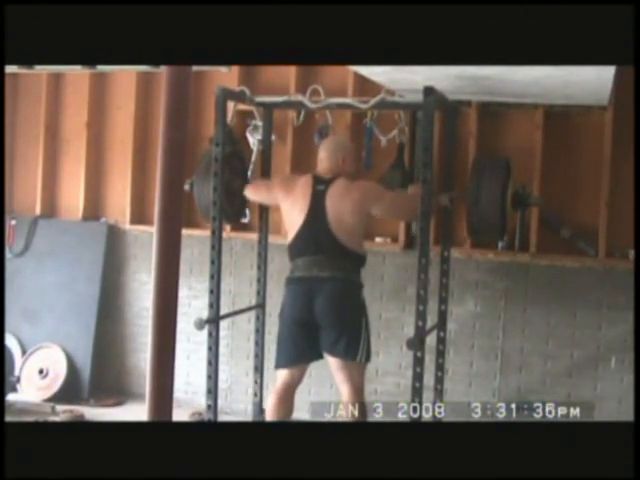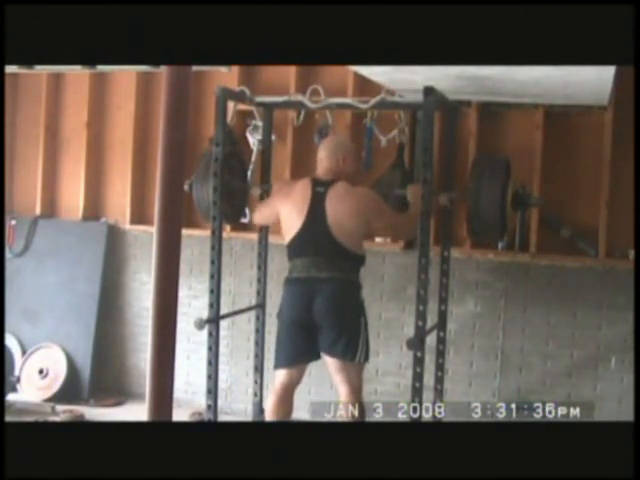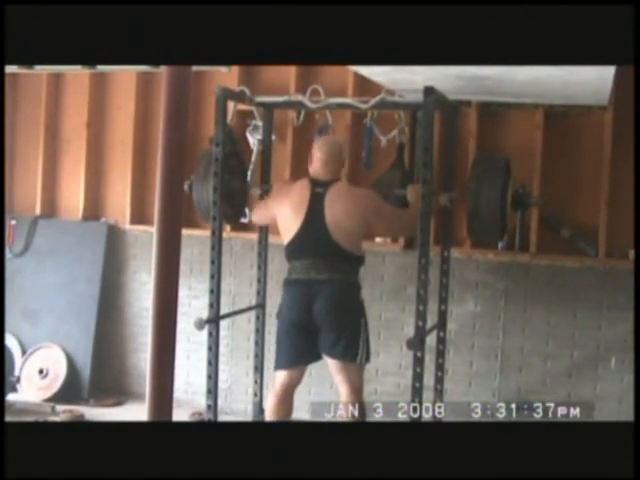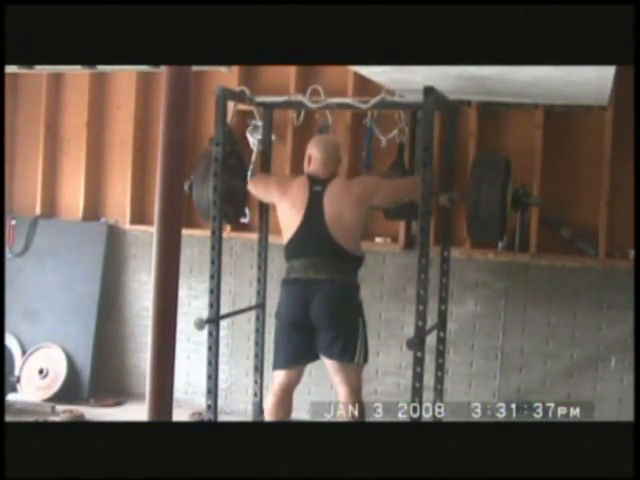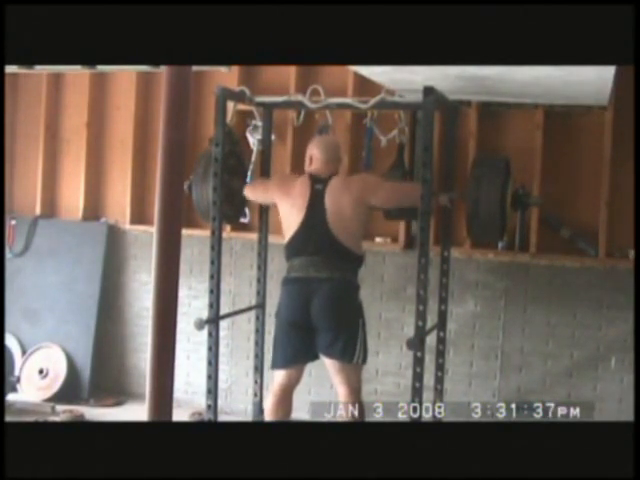
dt=0.3s
person 1, frame 1
left shoulder: (290, 188)
right shoulder: (361, 193)
left elbow: (251, 190)
right elbow: (413, 207)
right wrist: (417, 194)
left hip: (298, 293)
right hip: (341, 294)
left knee: (285, 381)
right knee: (351, 387)
person 1, frame 2
left shoulder: (287, 193)
right shoulder: (360, 199)
left elbow: (258, 217)
right elbow: (405, 229)
right wrist: (416, 202)
left hip: (296, 293)
right hip: (339, 296)
left knee: (283, 382)
right knee: (349, 387)
person 1, frame 3
left shoulder: (285, 194)
right shoulder: (360, 199)
left elbow: (257, 216)
right elbow: (407, 226)
right wrist: (416, 201)
left hip: (295, 295)
right hip: (339, 297)
left knee: (283, 382)
right knee: (350, 387)
person 1, frame 4
left shoulder: (286, 189)
right shoulder: (359, 191)
left elbow: (253, 183)
right elbow: (415, 188)
left hip: (294, 294)
right hip: (338, 295)
left knee: (282, 382)
right knee: (348, 387)
person 1, frame 5
left shoulder: (288, 187)
right shoulder: (359, 188)
left elbow: (250, 189)
right elbow: (414, 193)
left hip: (294, 293)
right hip: (338, 294)
left knee: (282, 382)
right knee: (348, 387)
